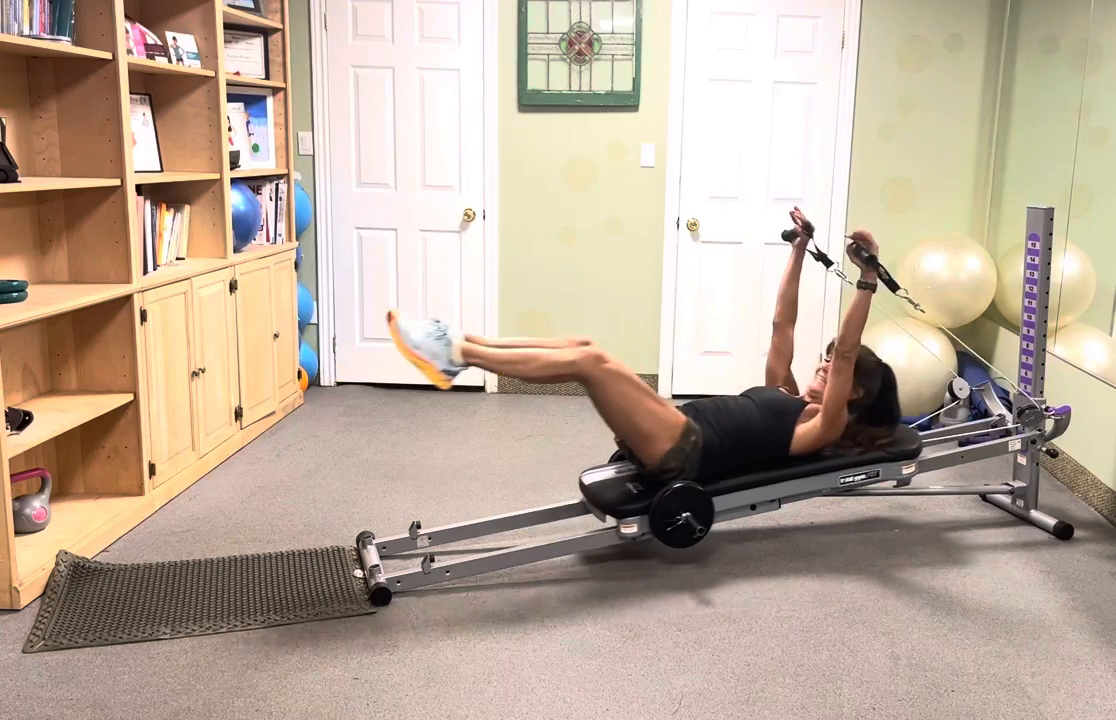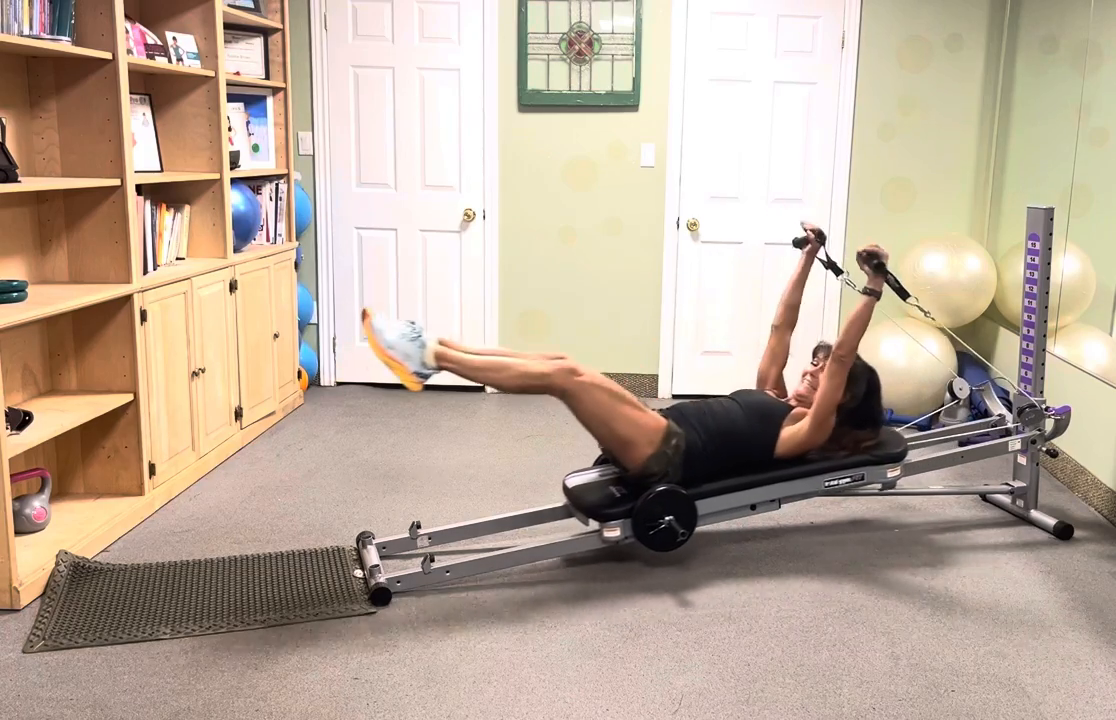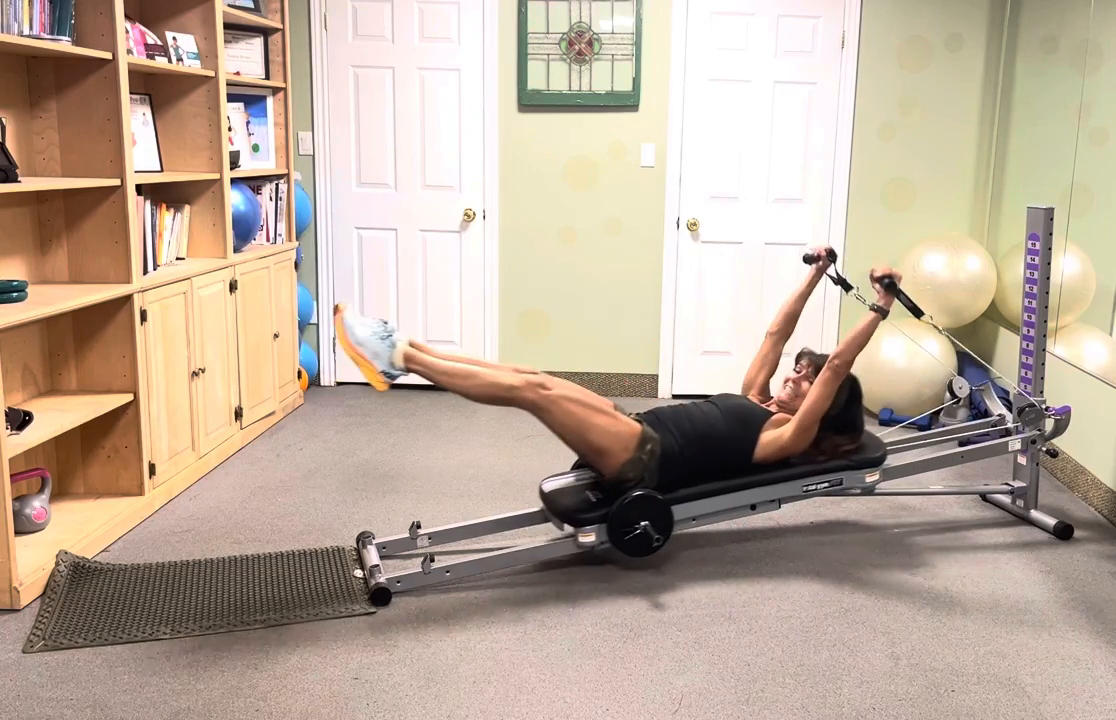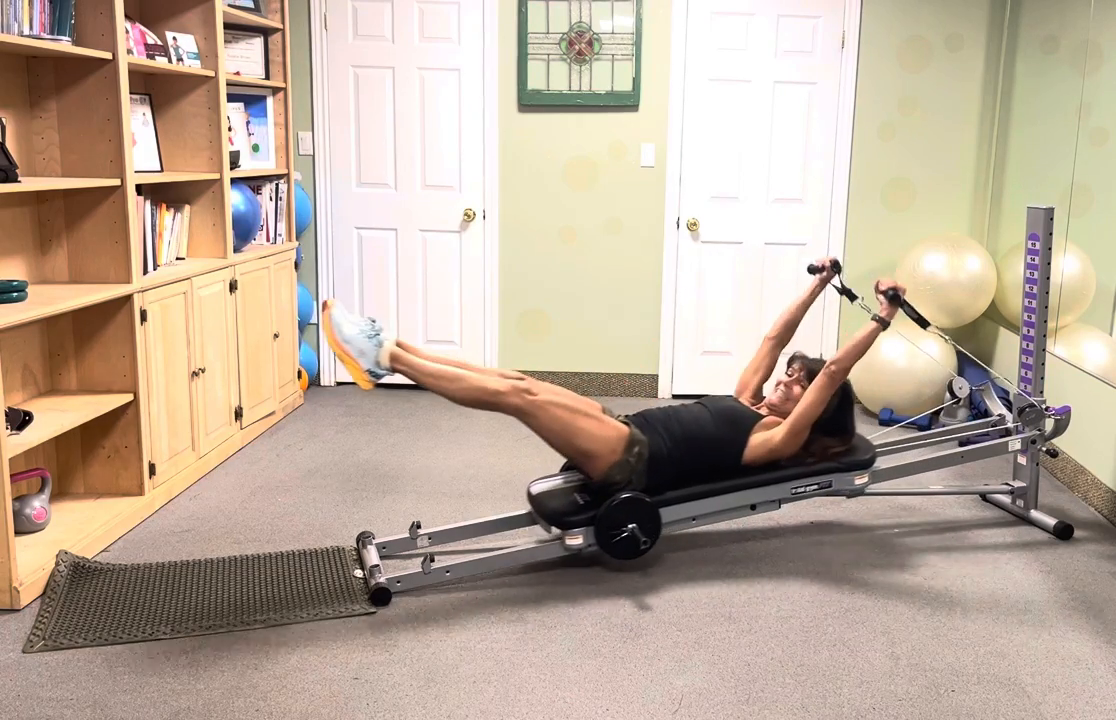
dt=0.1s
person 1, frame 1
left shoulder: (827, 429)
right shoulder: (785, 397)
left elbow: (845, 355)
right elbow: (781, 322)
left wrist: (866, 281)
right wrist: (798, 251)
left hip: (685, 452)
right hip: (673, 437)
left knee: (587, 360)
right knee: (580, 348)
left ankle: (456, 354)
right ankle: (458, 349)
person 1, frame 2
left shoulder: (813, 432)
right shoulder: (773, 401)
left elbow: (842, 359)
right elbow: (781, 327)
left wrist: (871, 290)
right wrist: (808, 259)
left hip: (670, 455)
right hip: (660, 438)
left knee: (562, 373)
right knee: (557, 363)
left ankle: (431, 357)
right ankle: (435, 350)
person 1, frame 3
left shoulder: (793, 439)
right shoulder: (756, 405)
left elbow: (836, 368)
right elbow: (776, 335)
left wrist: (879, 308)
right wrist: (815, 275)
left hip: (645, 459)
right hip: (636, 434)
left knee: (531, 388)
right knee: (528, 375)
left ankle: (399, 358)
right ankle: (403, 353)
person 1, frame 4
left shoulder: (782, 440)
right shoulder: (748, 409)
left elbow: (833, 374)
right elbow: (775, 340)
left wrist: (882, 319)
right wrist: (819, 284)
left hip: (635, 462)
right hip: (628, 435)
left knee: (517, 394)
right knee: (514, 380)
left ankle: (386, 358)
right ankle: (393, 351)
